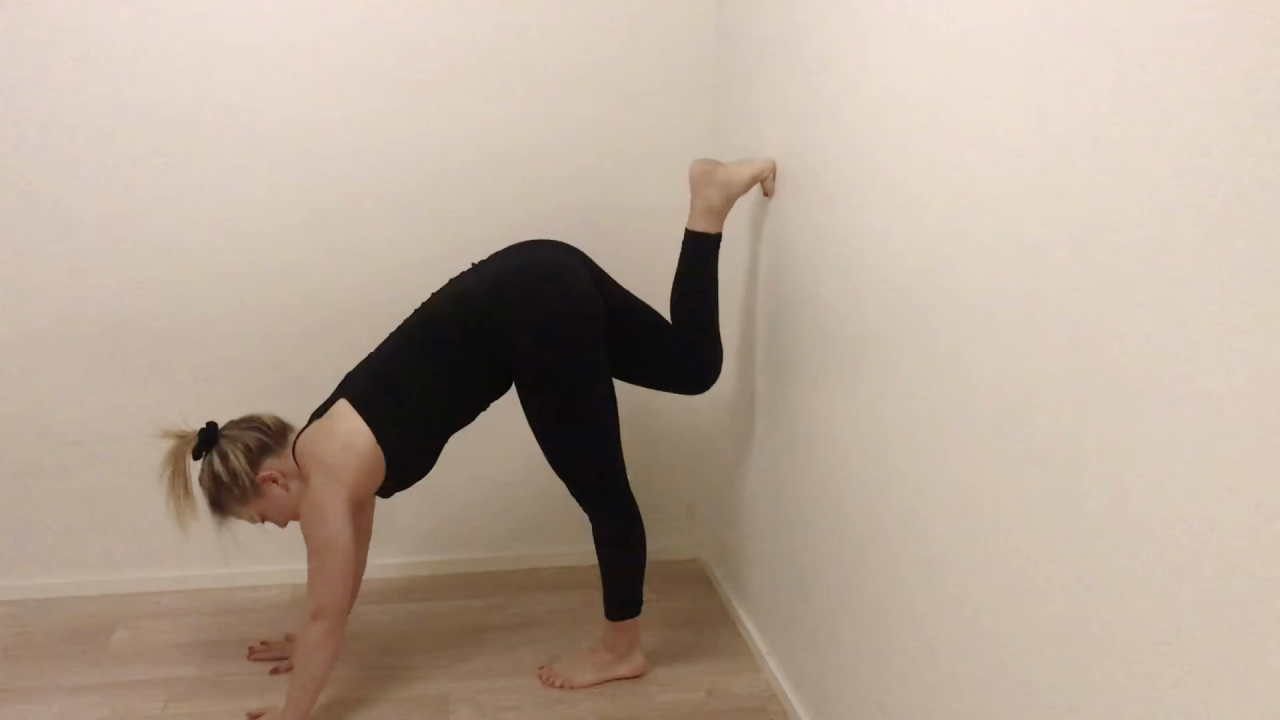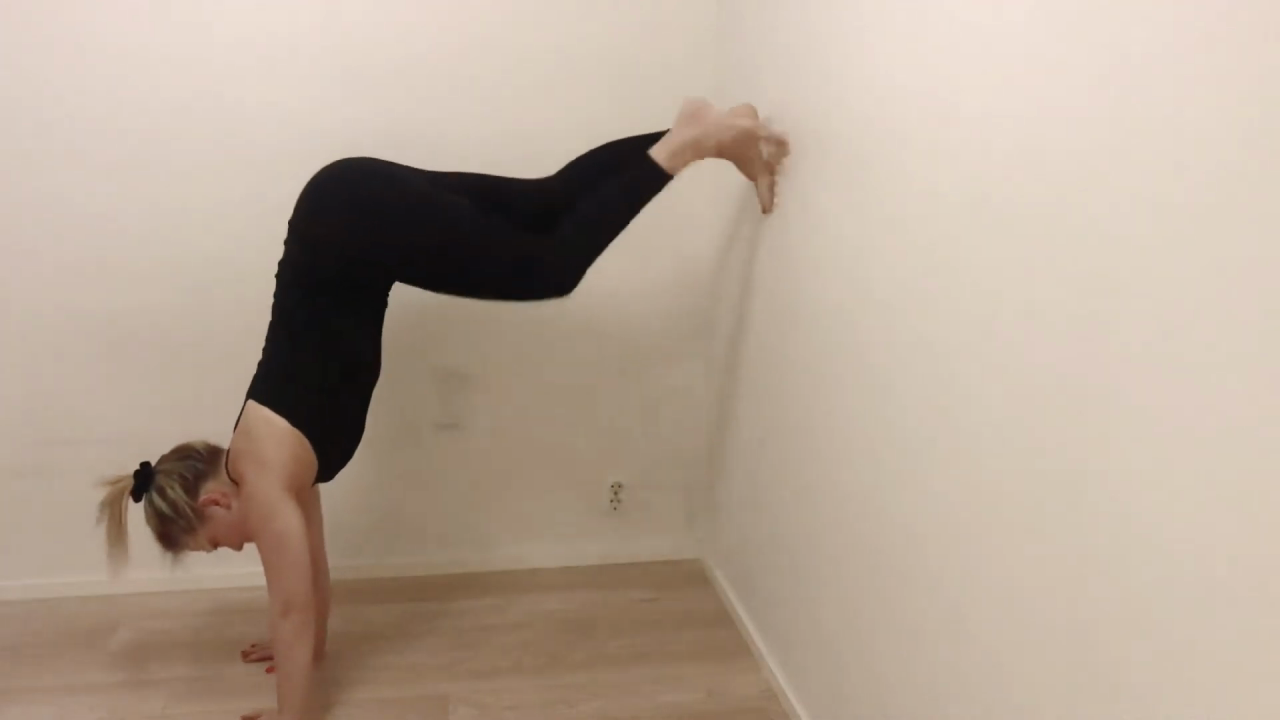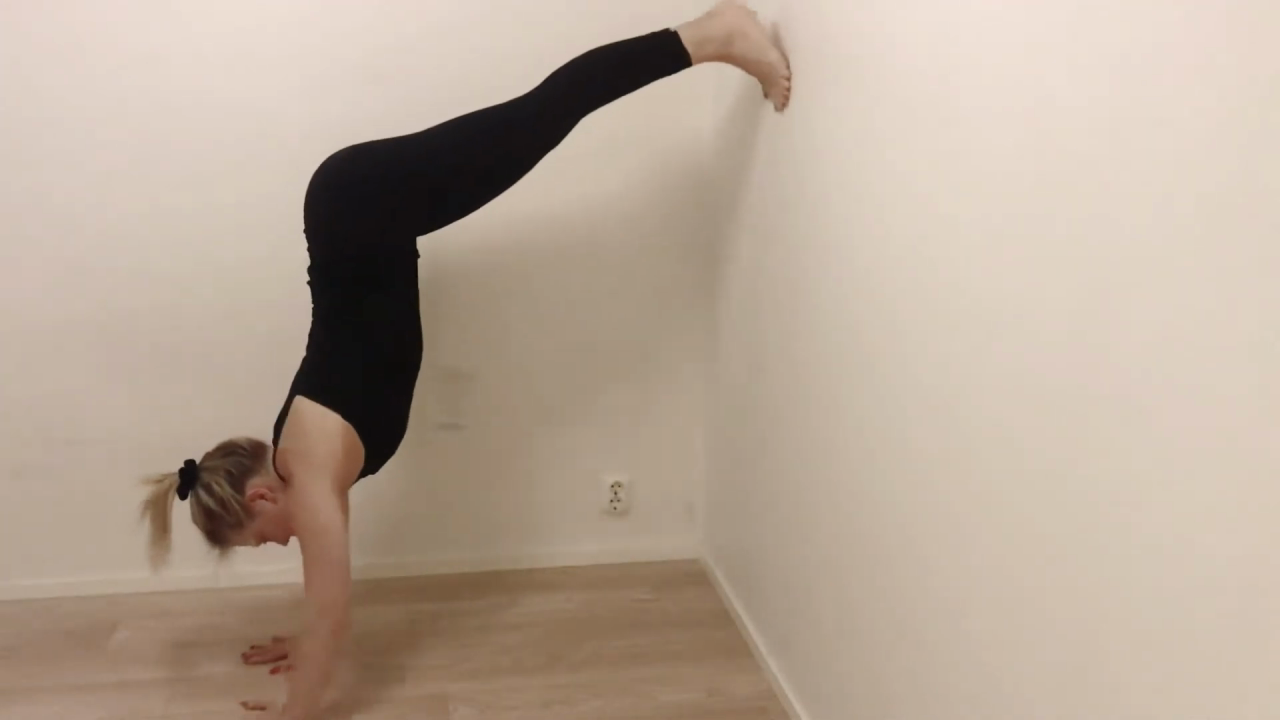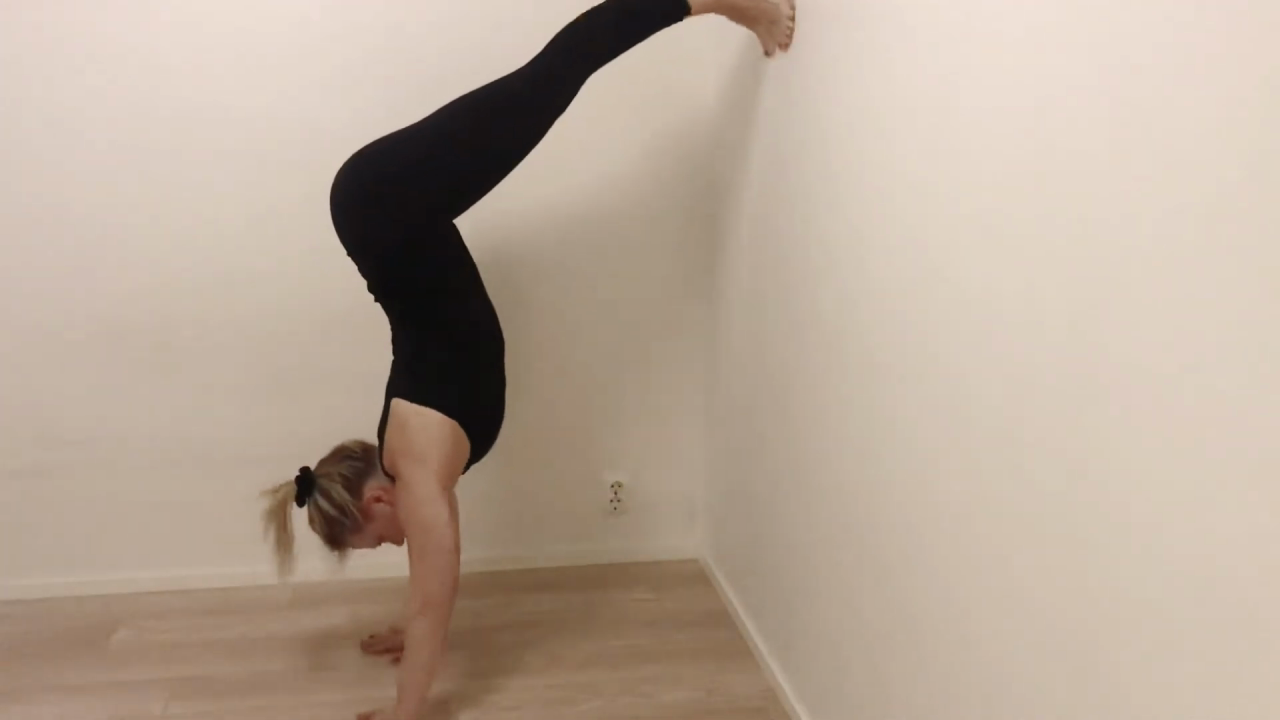
dt=1s
person 1, frame 1
left shoulder: (326, 475)
right shoulder: (327, 445)
left elbow: (325, 615)
right elbow: (353, 542)
right wrist: (311, 644)
left hip: (537, 305)
right hip: (539, 281)
left knee: (602, 489)
right knee: (692, 369)
left ankle: (622, 647)
right ankle: (709, 199)
person 1, frame 2
left shoulder: (263, 479)
right shoulder: (271, 462)
left elbow: (290, 611)
right elbow: (309, 554)
right wrist: (307, 646)
left hip: (357, 214)
right hip: (351, 213)
left knee: (550, 266)
right knee: (546, 204)
left ankle: (684, 142)
right ankle: (691, 141)
person 1, frame 3
left shoulder: (308, 472)
right shoulder: (298, 460)
left elbow: (329, 598)
right elbow: (324, 549)
right wrist: (311, 643)
left hip: (365, 206)
right hip: (360, 212)
left knee: (538, 113)
right knee: (534, 116)
person 1, frame 4
left shoulder: (414, 469)
left elbow: (429, 602)
right wrist: (423, 633)
left hip: (390, 201)
right hip: (386, 207)
left knee: (547, 79)
